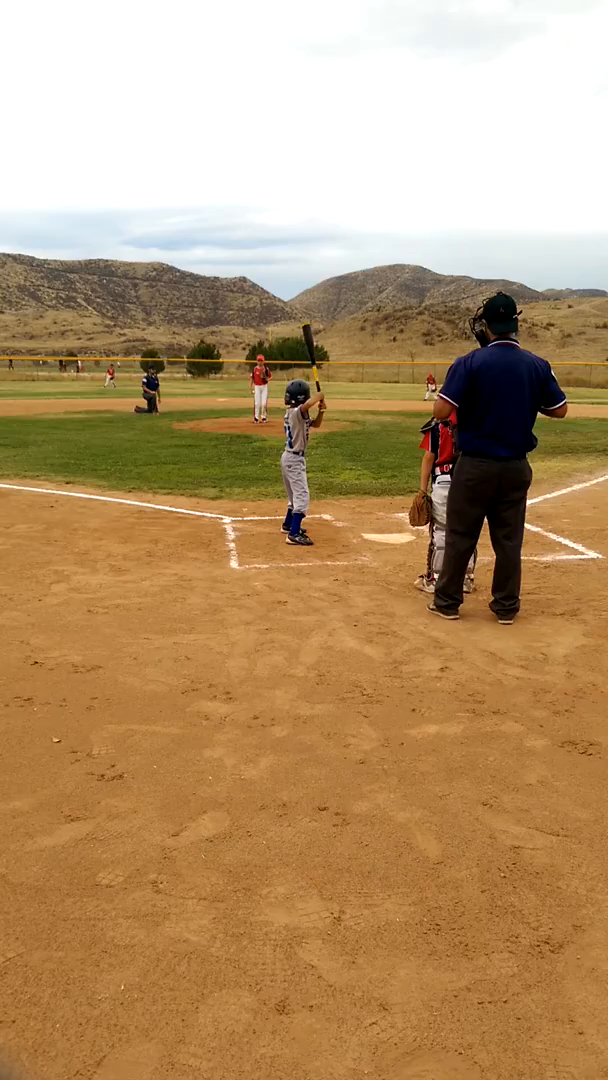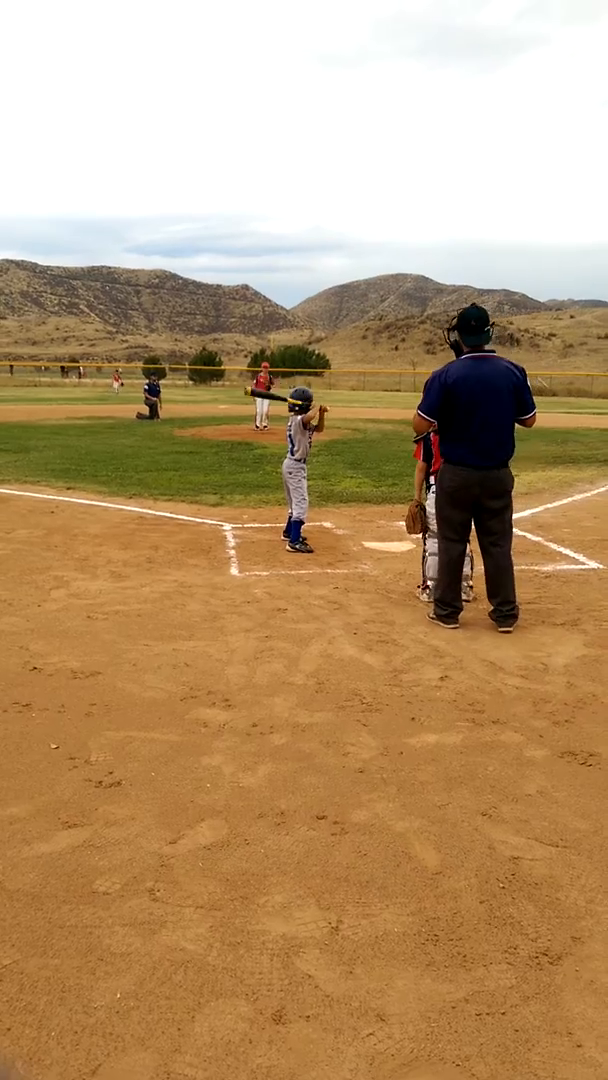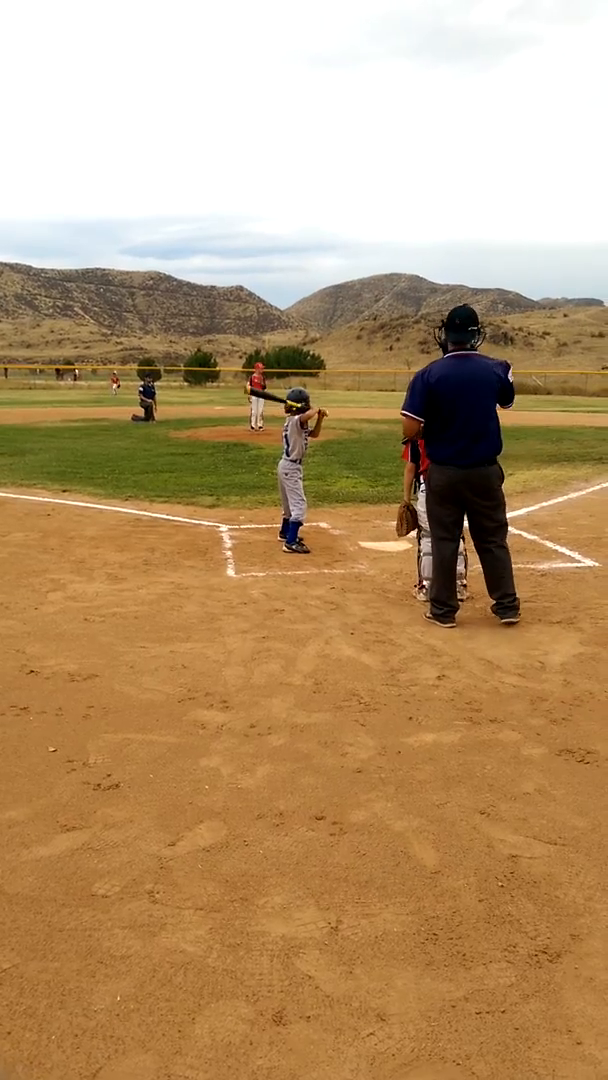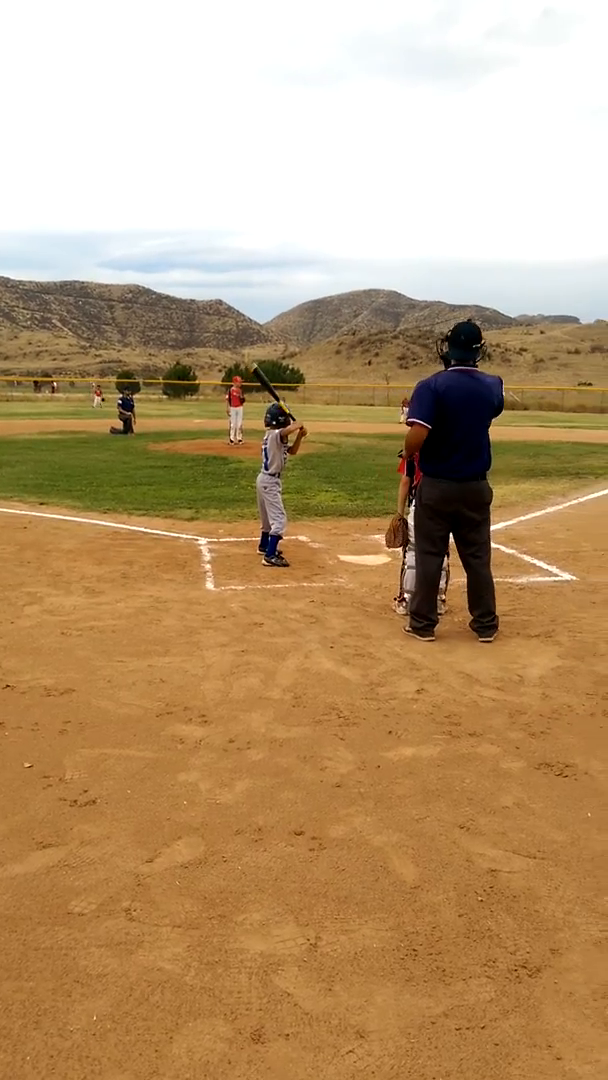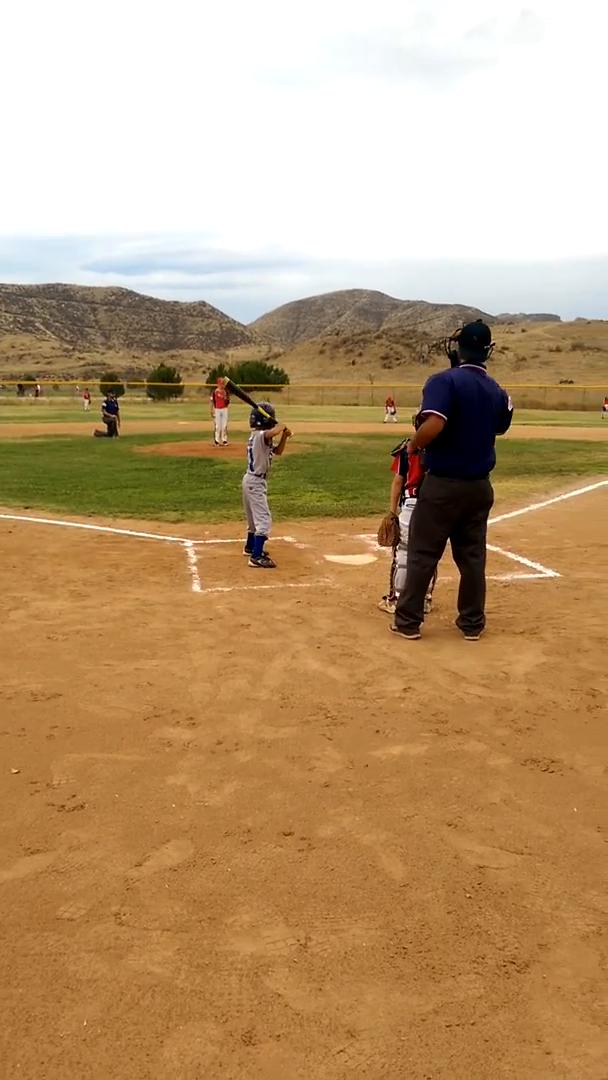
dt=0.4s
person 1, frame 1
left shoulder: (470, 362)
right shoulder: (537, 365)
left elbow: (441, 411)
right elbow: (559, 410)
left wrist: (457, 400)
left hip: (475, 465)
right hip: (515, 466)
left knee: (460, 536)
right knee: (509, 538)
left ankle: (447, 601)
right ankle: (507, 606)
person 1, frame 2
left shoulder: (445, 376)
right shoulder: (513, 372)
left elbow: (421, 426)
right elbow: (528, 420)
left hip: (457, 474)
right hip: (497, 474)
left knee: (452, 543)
right knee: (498, 545)
left ankle: (447, 610)
right ankle: (505, 613)
person 1, frame 3
left shoulder: (428, 375)
right shoulder: (496, 369)
left elbow: (410, 429)
right elbow: (507, 402)
left wrist: (428, 433)
left hip: (444, 473)
right hip: (485, 471)
left knee: (444, 542)
right knee: (493, 540)
left ankle: (443, 609)
right ankle: (507, 606)
person 1, frame 4
left shoulder: (432, 386)
right shoulder: (492, 386)
left elbow: (417, 435)
left wrist: (408, 452)
left hip: (437, 486)
right hip: (476, 486)
left knee: (429, 556)
right knee: (478, 557)
left ankle: (423, 623)
right ankle: (485, 624)
person 1, frame 5
left shoulder: (445, 380)
right shoulder: (496, 391)
left elbow: (433, 426)
right elbow: (501, 427)
left wrist: (414, 445)
left hip: (443, 484)
right hip: (479, 486)
left knee: (423, 554)
right knee: (473, 556)
left ankle: (407, 621)
right ankle: (472, 622)
